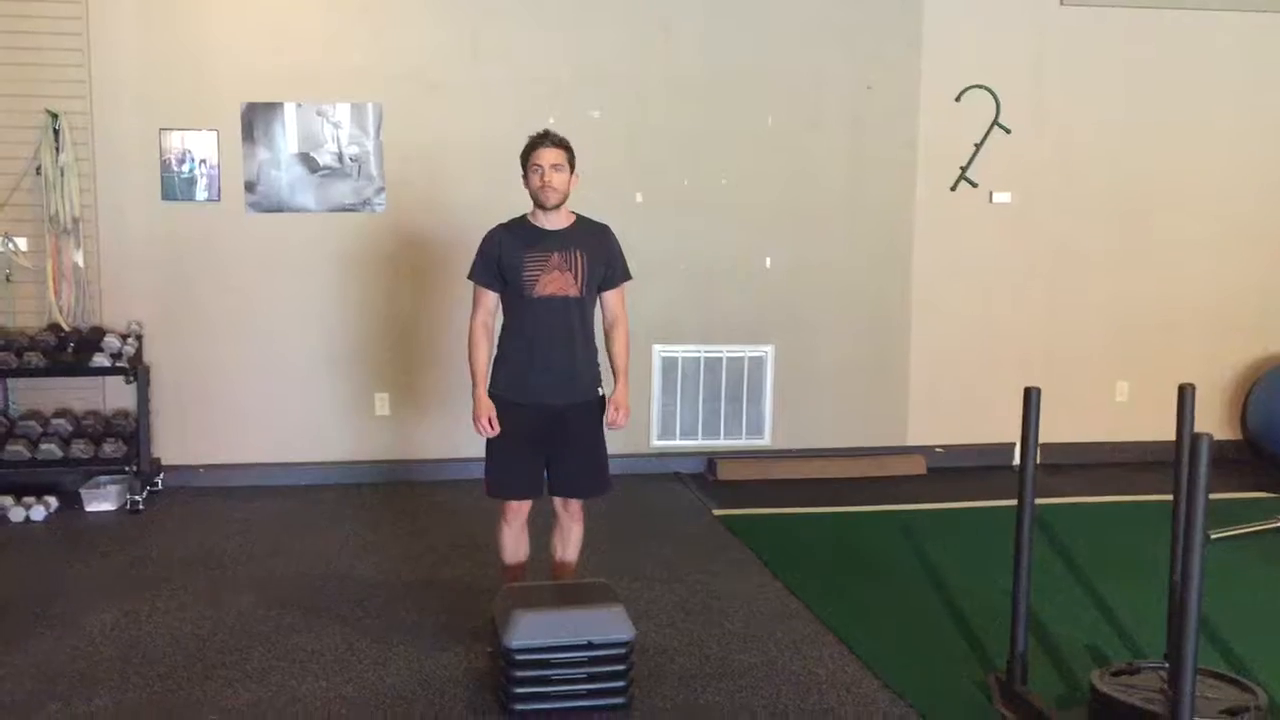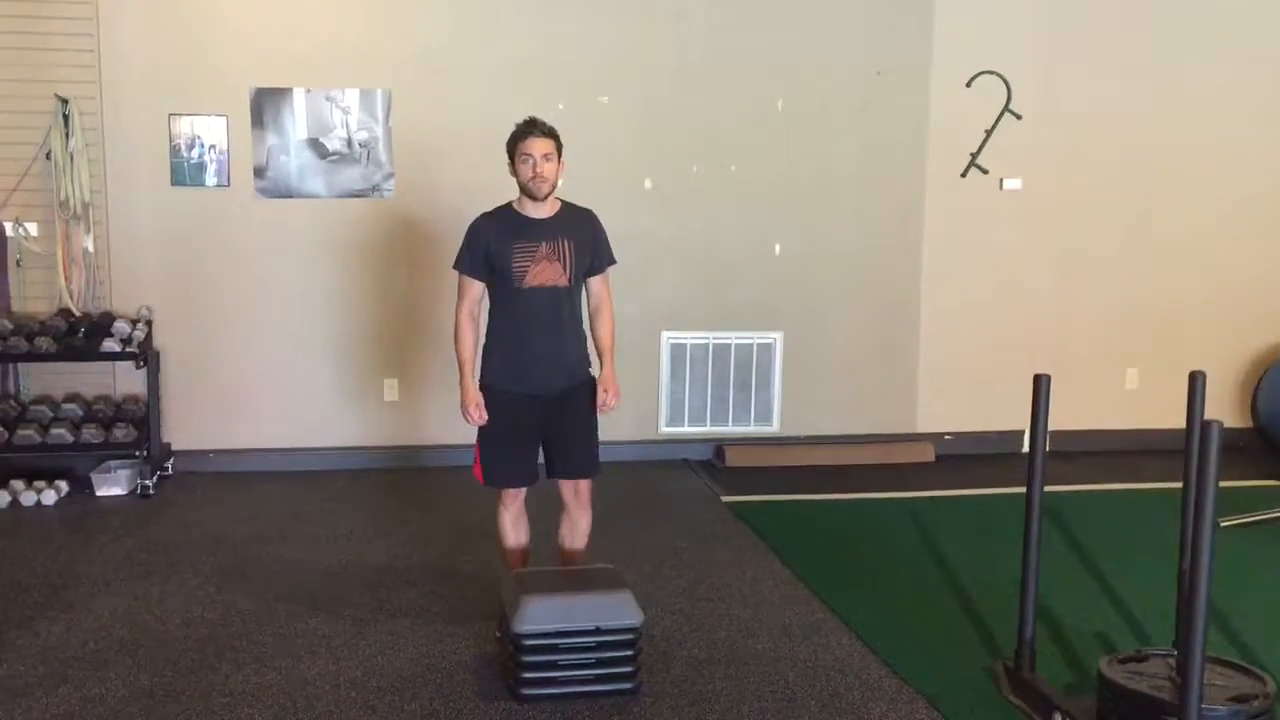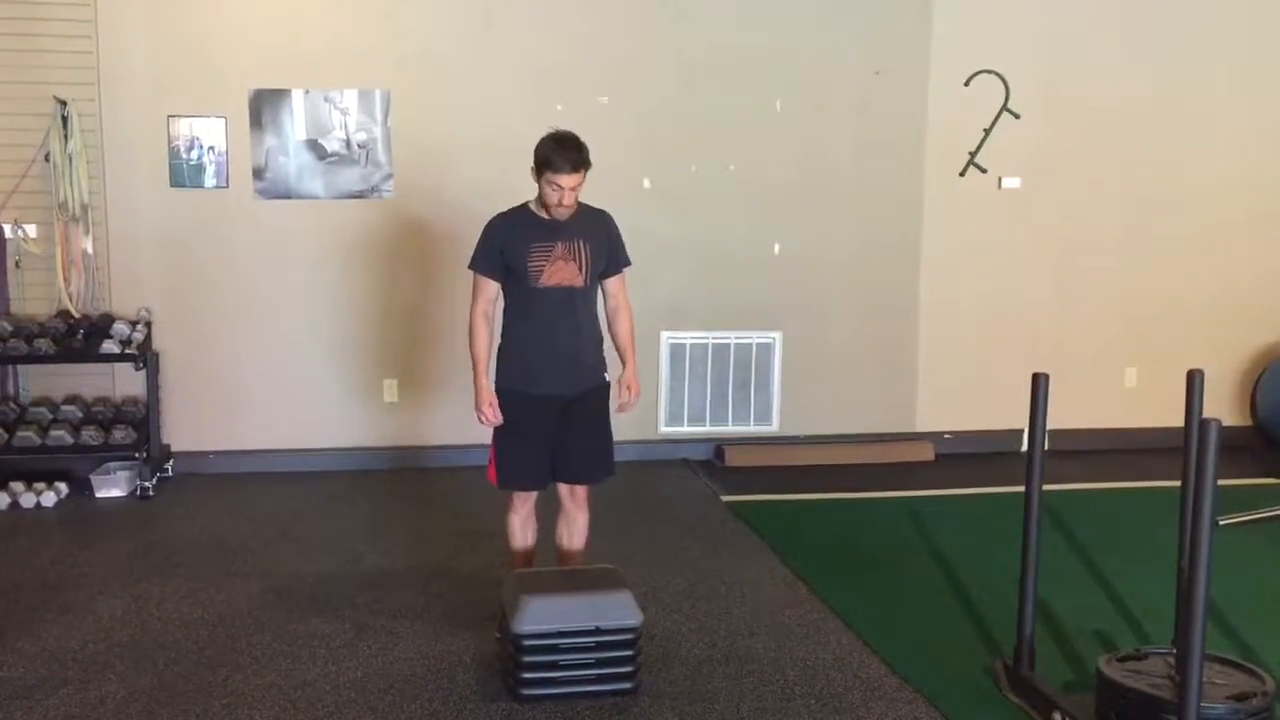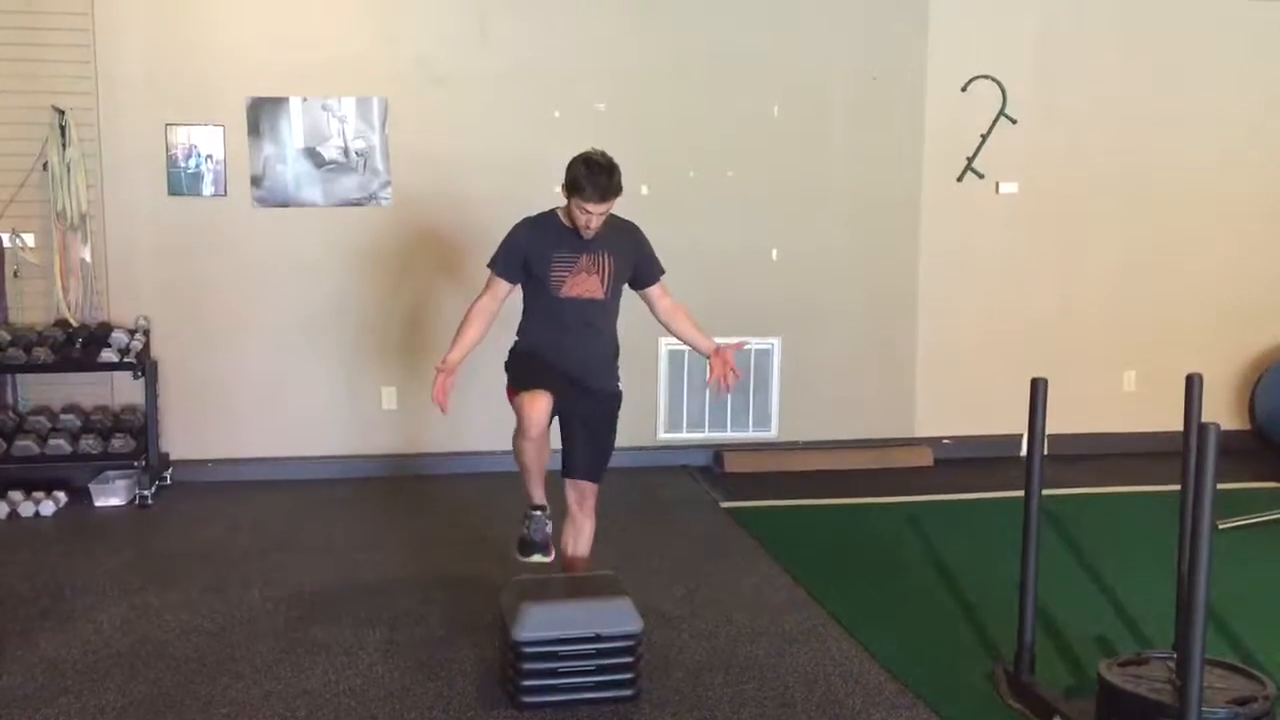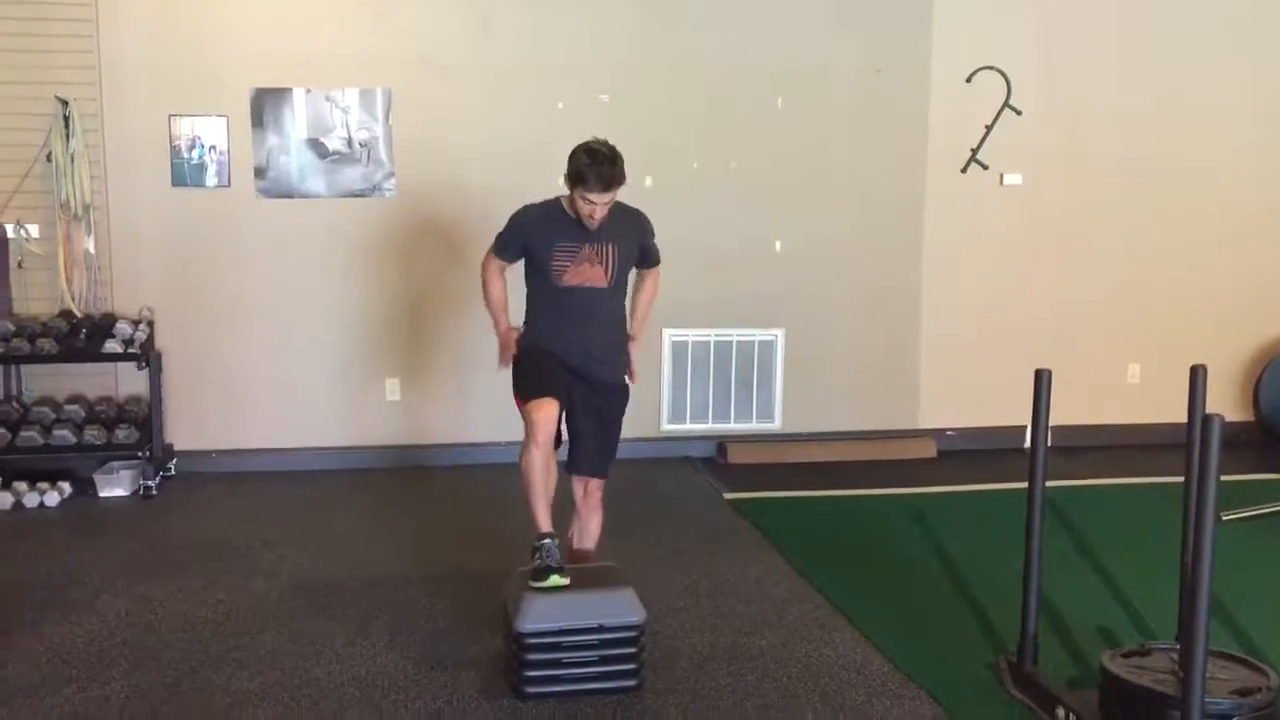
dt=0.7s
person 1, frame 1
left shoulder: (599, 239)
right shoulder: (501, 241)
left elbow: (615, 318)
right elbow: (482, 321)
left wrist: (621, 385)
right wrist: (480, 392)
left hip: (579, 399)
right hip: (514, 399)
left knee: (571, 507)
right knee: (515, 508)
person 1, frame 2
left shoulder: (584, 225)
right shoulder: (487, 229)
left elbow: (599, 300)
right elbow: (467, 310)
left wrist: (607, 368)
right wrist: (468, 382)
left hip: (571, 384)
right hip: (507, 387)
left knee: (578, 493)
right knee: (512, 493)
person 1, frame 3
left shoulder: (601, 226)
right shoulder: (504, 230)
left elbow: (616, 301)
right elbow: (482, 310)
left wrist: (629, 365)
right wrist: (481, 381)
left hip: (585, 387)
right hip: (521, 388)
left knee: (576, 494)
right knee: (522, 496)
person 1, frame 4
left shoulder: (628, 238)
right shoulder: (530, 234)
left elbow: (662, 302)
right elbow: (490, 301)
left wrist: (711, 350)
right wrist: (451, 361)
left hip: (598, 380)
right hip: (537, 360)
left knee: (583, 496)
right knee: (535, 412)
right ankle: (537, 512)
person 1, frame 5
left shoulder: (635, 225)
right shoulder: (532, 220)
left elbow: (650, 274)
right elbow: (492, 266)
left wrist: (632, 335)
right wrist: (503, 328)
left hip: (605, 369)
right hip: (543, 353)
left knee: (591, 489)
right knee: (541, 424)
right ankle: (545, 544)
